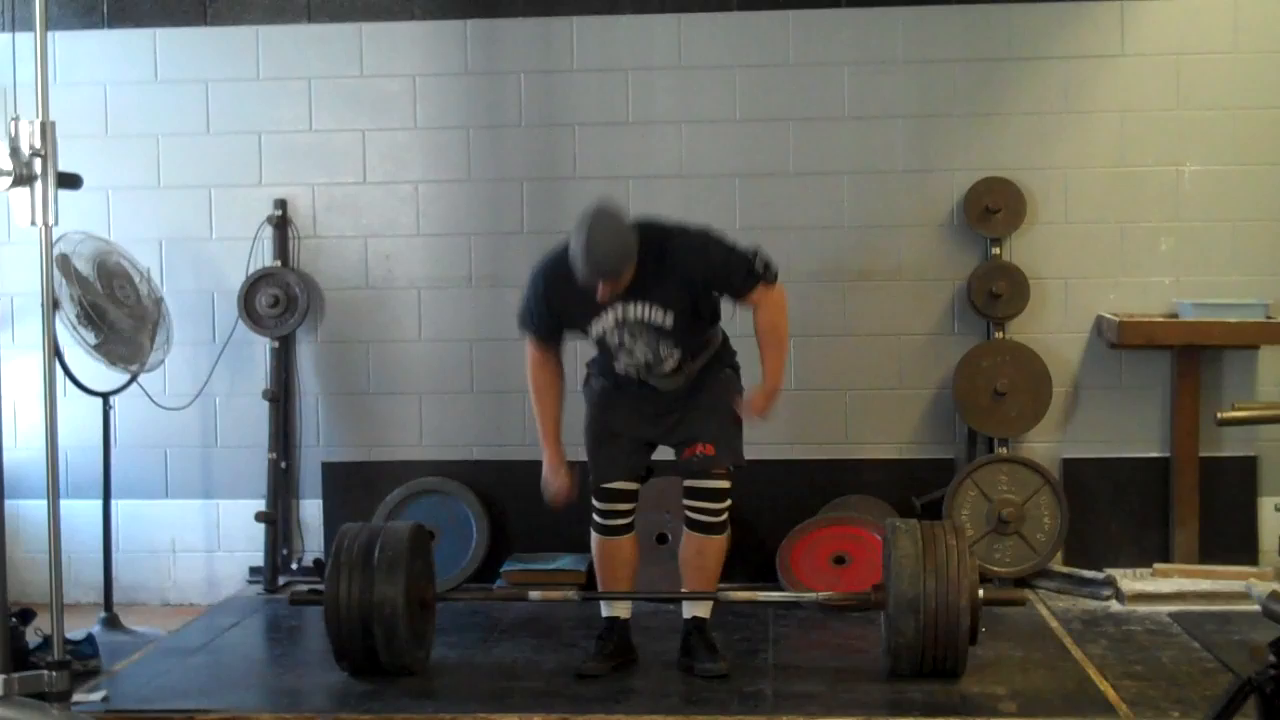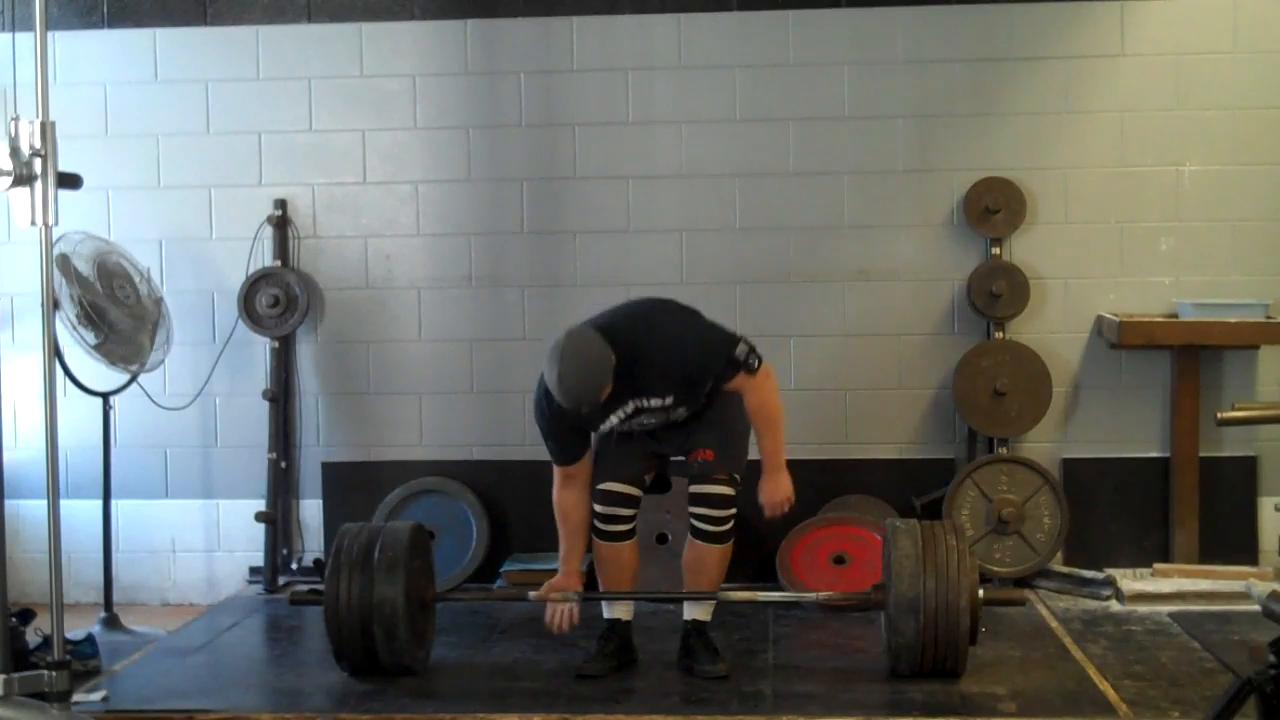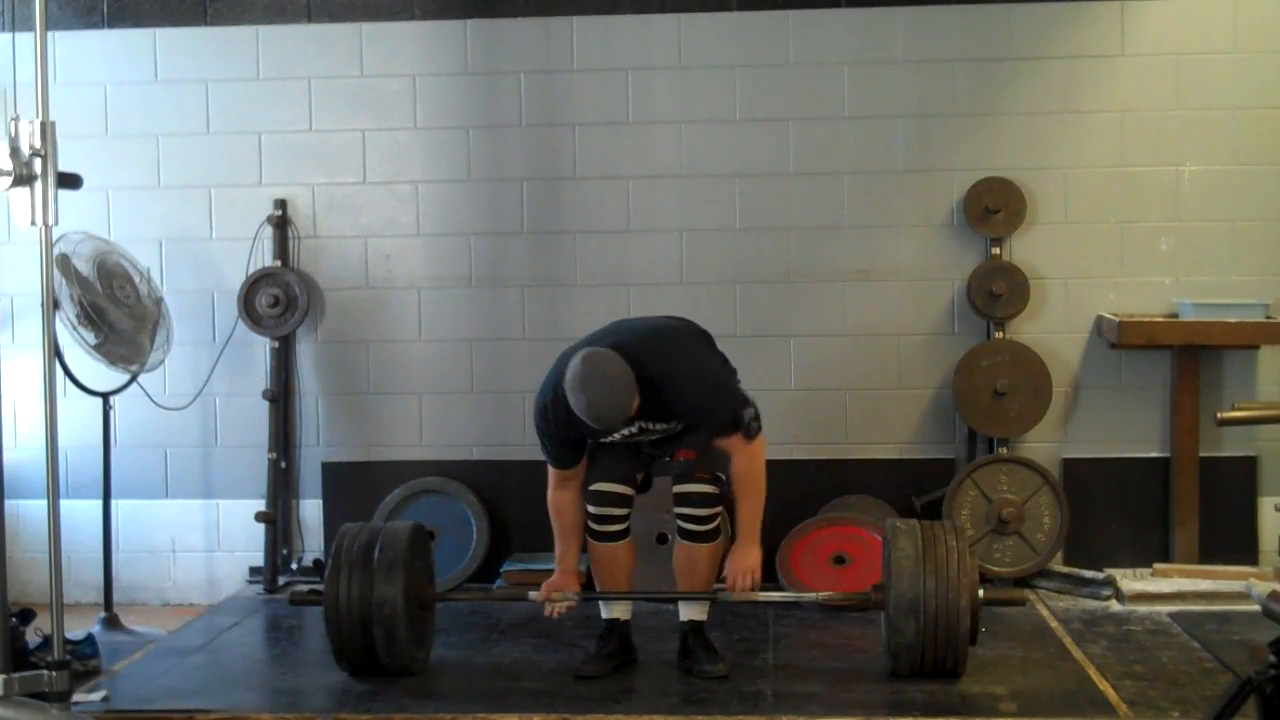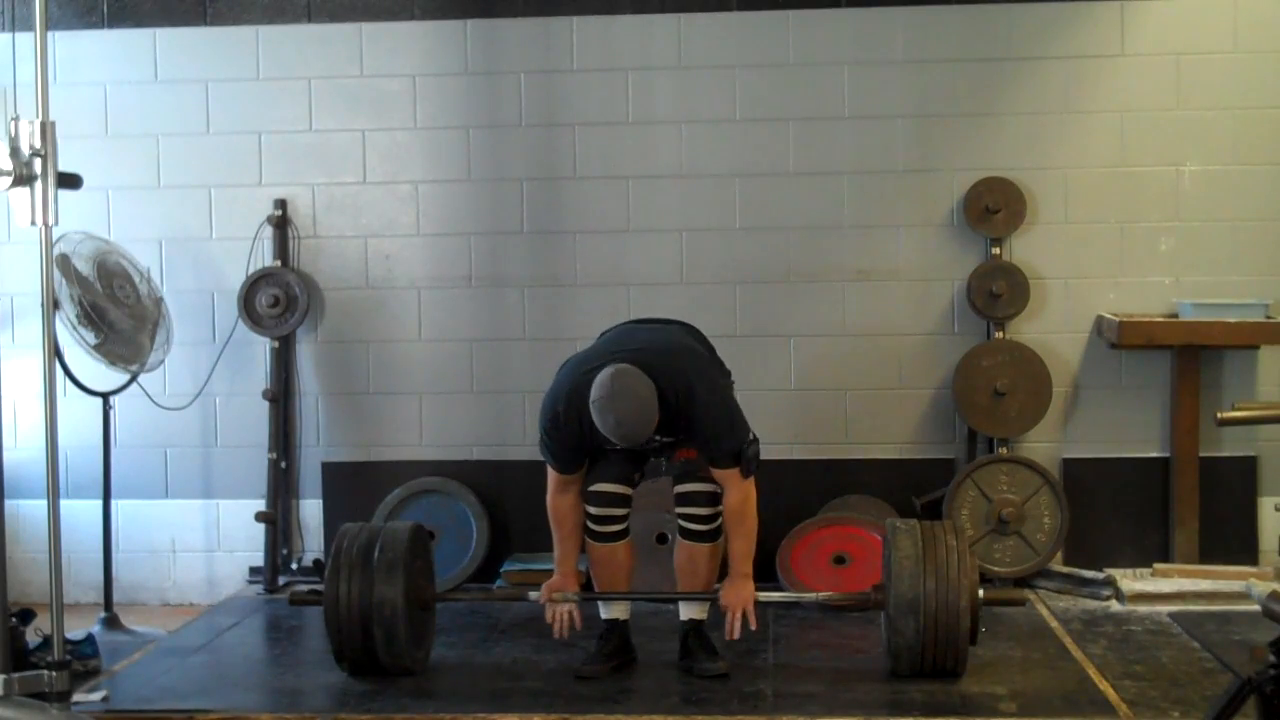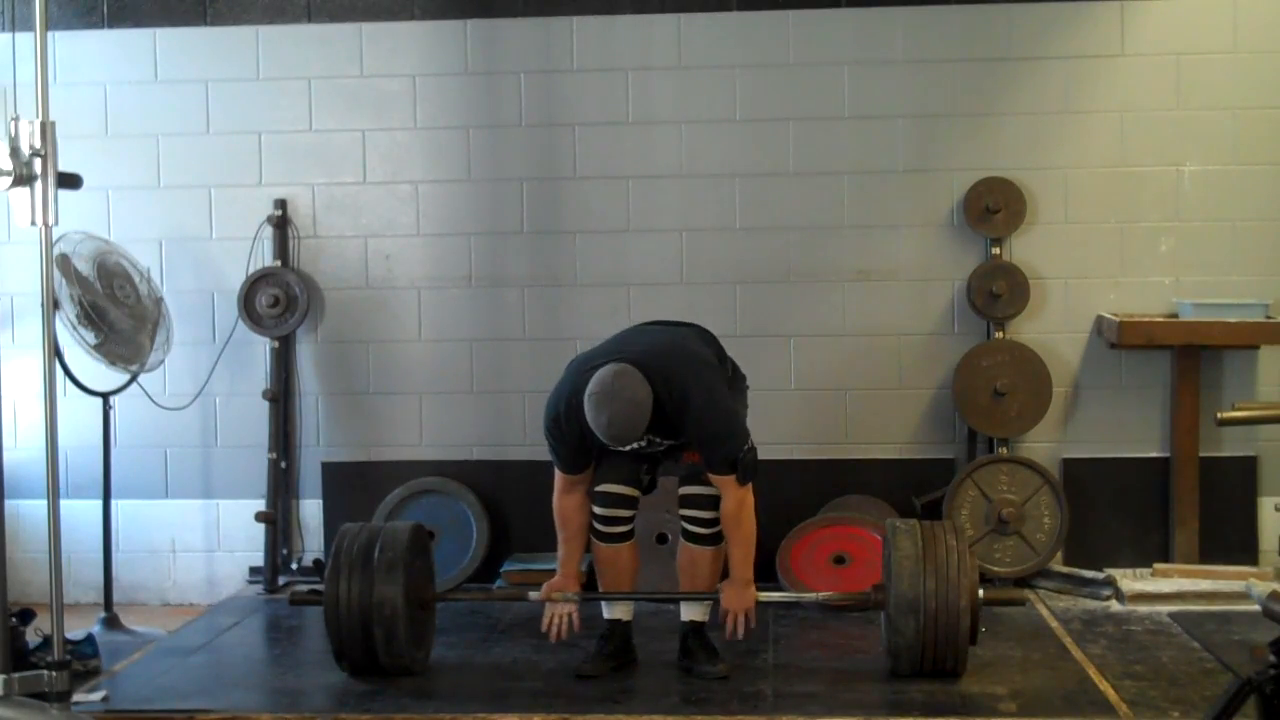
dt=0.3s
person 1, frame 1
left shoulder: (688, 251)
right shoulder: (552, 280)
left elbow: (766, 290)
right elbow: (542, 355)
left wrist: (771, 378)
right wrist: (552, 452)
left hip: (702, 384)
right hip: (620, 389)
left knee: (707, 500)
right knee: (611, 504)
left ankle: (696, 631)
right ankle: (615, 632)
person 1, frame 2
left shoulder: (668, 337)
right shoulder: (556, 397)
left elbow: (755, 378)
right elbow: (571, 483)
left wrist: (775, 471)
right wrist: (569, 571)
left hip: (708, 402)
left knee: (712, 505)
right knee: (610, 505)
left ankle: (695, 634)
right ankle: (616, 634)
person 1, frame 3
left shoulder: (689, 374)
right shoulder: (554, 404)
left elbow: (747, 447)
right elbow: (565, 485)
left wrist: (748, 543)
right wrist: (566, 570)
left hip: (694, 406)
left knee: (699, 503)
right knee: (602, 503)
left ankle: (692, 634)
right ankle: (616, 634)
person 1, frame 4
left shoulder: (703, 396)
right shoulder: (565, 406)
left elbow: (738, 486)
right elbow: (564, 489)
left wrist: (740, 577)
right wrist: (564, 573)
left hip: (689, 389)
left knee: (700, 505)
right knee: (601, 506)
left ankle: (693, 634)
right ankle: (615, 635)
person 1, frame 5
left shoulder: (706, 402)
right shoulder: (566, 408)
left elbow: (735, 493)
right elbow: (571, 490)
left wrist: (741, 581)
right wrist: (567, 574)
left knee: (703, 509)
right knee: (609, 506)
left ankle: (694, 635)
right ankle: (617, 635)
